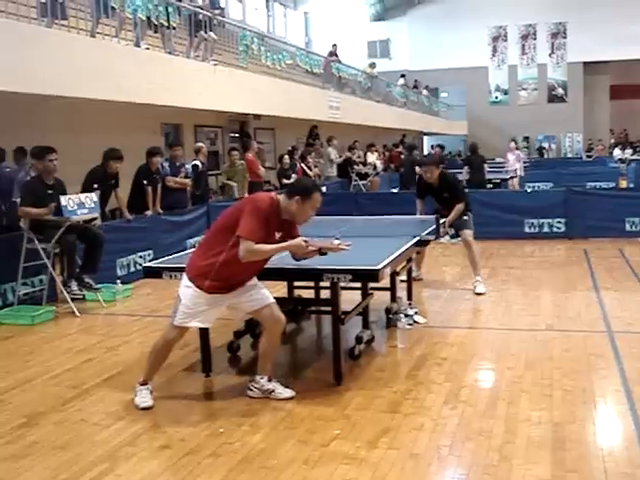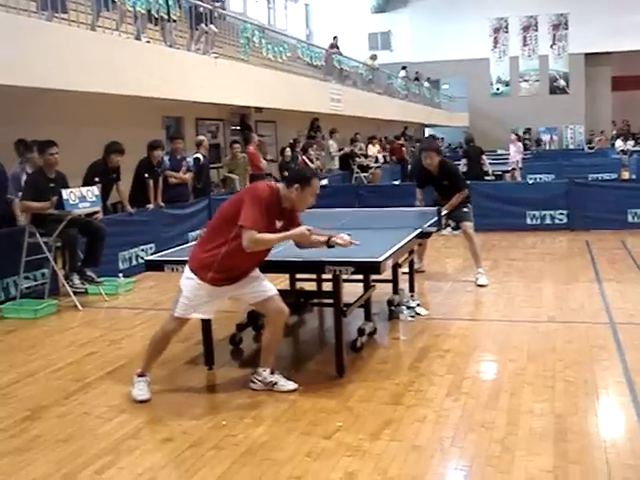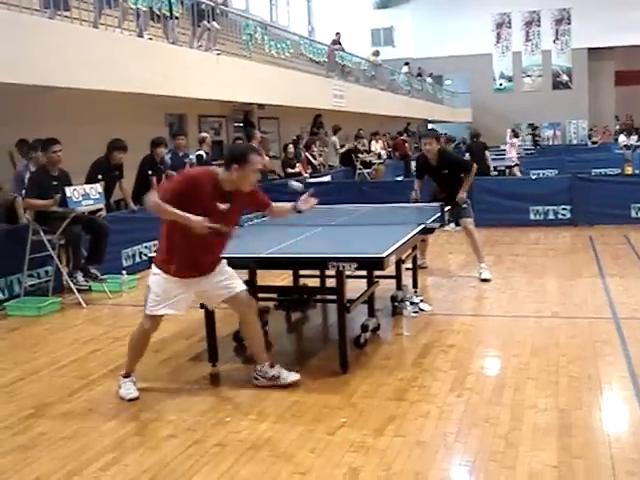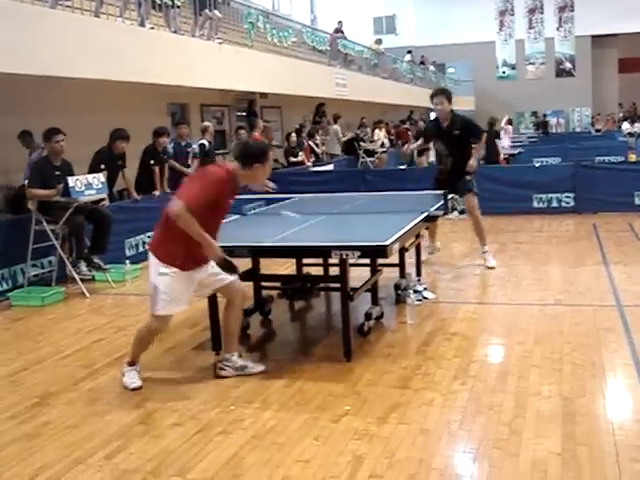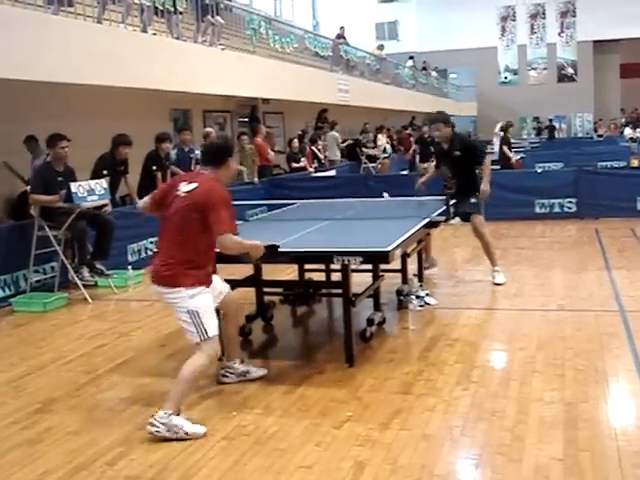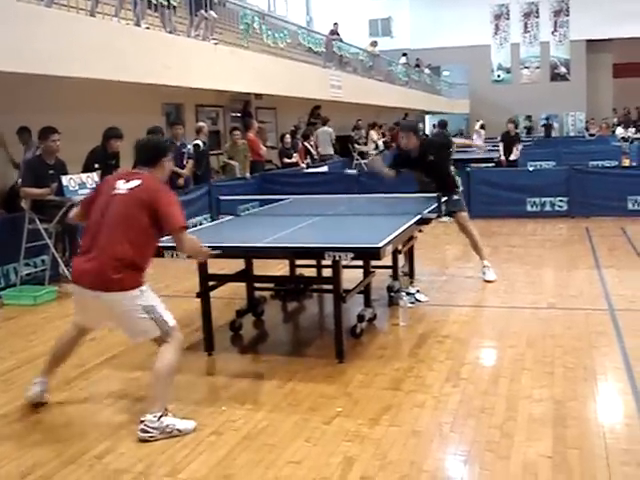
dt=0.4s
person 1, frame 1
left shoulder: (287, 217)
right shoulder: (259, 205)
left elbow: (298, 253)
right elbow: (246, 252)
left wrist: (323, 248)
right wrist: (287, 245)
left hip: (241, 281)
right hip: (204, 278)
left knee: (276, 321)
right knee: (174, 334)
left ankle: (261, 382)
right ankle: (144, 385)
person 1, frame 2
left shoulder: (287, 207)
right shoulder: (259, 195)
left elbow: (302, 241)
right elbow: (250, 242)
left wrist: (330, 240)
right wrist: (291, 234)
left hip: (243, 273)
right hip: (206, 270)
left knee: (279, 312)
right knee: (174, 325)
left ankle: (264, 374)
right ankle: (142, 376)
person 1, frame 3
left shoulder: (245, 191)
right shoulder: (194, 179)
left elbow: (271, 209)
right elbow: (151, 201)
left wrist: (297, 206)
right wrist: (186, 218)
left hip: (211, 267)
right hip: (172, 267)
left knee: (248, 307)
right knee: (148, 325)
left ankle: (264, 370)
right ankle: (127, 376)
person 1, frame 4
left shoulder: (229, 176)
right shoulder: (215, 177)
right elbow: (177, 210)
left wrist: (254, 185)
right wrist: (209, 243)
left hip: (201, 255)
right hip: (171, 258)
left knee: (238, 293)
right knee: (158, 323)
left ankle: (229, 360)
right ankle: (131, 365)
person 1, frame 5
left shoulder: (180, 181)
right shoulder: (217, 193)
left elbow: (143, 205)
right elbow: (226, 243)
right wrist: (253, 247)
left hip: (172, 270)
right hip: (182, 281)
left knee: (233, 305)
right knee: (209, 350)
left ankle: (233, 367)
right ankle: (166, 418)
person 1, frame 6
left shoulder: (110, 183)
right shoulder: (159, 192)
left elbow: (75, 216)
right elbow: (185, 244)
right wrist: (200, 252)
left hip: (82, 277)
right hip: (118, 284)
left knee: (80, 327)
right knee: (172, 339)
left ankle: (41, 385)
right ankle: (155, 419)
person 2, frame 1
left shoulder: (450, 179)
right shoulder: (422, 180)
left elbow: (460, 204)
right elbow: (420, 198)
left wrist: (447, 222)
right wrist: (420, 212)
left hip: (460, 211)
right hip: (440, 211)
left knee: (468, 239)
left ankle: (478, 280)
right ankle: (417, 271)
person 2, frame 2
left shoulder: (450, 168)
right shoulder: (421, 169)
left elbow: (463, 192)
right elbow: (419, 187)
left wrist: (446, 209)
right wrist: (420, 200)
left hip: (459, 202)
right hip: (439, 202)
left knee: (468, 231)
left ankle: (480, 271)
right ankle: (419, 263)
person 2, frame 3
left shoulder: (451, 158)
right shoulder: (421, 160)
left elbow: (472, 168)
right elbow: (419, 177)
left wrist: (463, 191)
right wrist: (416, 190)
left hip: (457, 197)
right hip: (438, 197)
left knee: (469, 227)
left ankle: (483, 267)
right ankle: (421, 259)
person 2, frame 4
left shoulder: (463, 122)
right shoulder: (432, 125)
left elbow: (482, 137)
right elbow: (424, 140)
left wrist: (474, 158)
right wrist: (413, 147)
left hip: (463, 173)
right hip: (442, 173)
left knee: (473, 209)
left ankle: (485, 251)
right ankle: (432, 244)
person 2, frame 5
left shoulder: (465, 142)
right shoulder: (438, 148)
left elbow: (485, 160)
left wrist: (485, 183)
right wrist: (425, 179)
left hip: (468, 193)
right hip: (447, 193)
left knee: (478, 228)
left ankle: (496, 269)
person 2, frame 6
left shoulder: (434, 143)
right shoulder: (401, 156)
left elbow: (451, 142)
right elbow: (391, 174)
right wrist: (378, 166)
left hip: (448, 190)
right hip: (426, 193)
left knee: (464, 224)
left ankle: (485, 264)
person 3, frame 1
left shoulder: (59, 183)
right shoulder: (31, 185)
right elbow: (22, 211)
right wrist: (46, 211)
left hip: (61, 222)
right hip: (42, 227)
left knee: (96, 235)
right knee: (69, 240)
left ankle: (83, 275)
right ankle: (70, 280)
person 3, frame 2
left shoulder: (61, 177)
right shoulder: (33, 178)
right elbow: (24, 206)
right wrist: (48, 205)
left hip: (63, 216)
right hip: (44, 221)
left knee: (98, 229)
right knee: (71, 234)
left ankle: (85, 269)
right ankle: (72, 274)
person 3, frame 3
left shoulder: (64, 174)
right shoulder: (37, 176)
right elbow: (27, 203)
right wrist: (51, 202)
left hip: (67, 214)
right hip: (48, 218)
left knee: (101, 226)
right knee: (74, 231)
left ankle: (89, 266)
right ankle: (75, 272)
person 3, frame 4
left shoulder: (66, 165)
right shoulder: (40, 166)
right elbow: (30, 193)
right wrist: (54, 192)
left hip: (69, 204)
right hip: (50, 208)
left knee: (104, 216)
right knee: (78, 221)
left ankle: (92, 255)
right ankle: (79, 261)
person 3, frame 5
left shoulder: (69, 170)
right shoulder: (42, 171)
right elbow: (33, 199)
right wrist: (57, 198)
left hip: (72, 209)
right hip: (53, 213)
left knee: (107, 222)
right knee: (80, 226)
left ankle: (95, 261)
right ankle: (81, 267)
person 3, frame 6
left shoulder: (60, 163)
right shoulder: (32, 164)
right elbow: (24, 192)
right wrist: (48, 191)
left hip: (62, 201)
right hip: (43, 206)
right knee: (70, 220)
right ankle: (72, 261)
